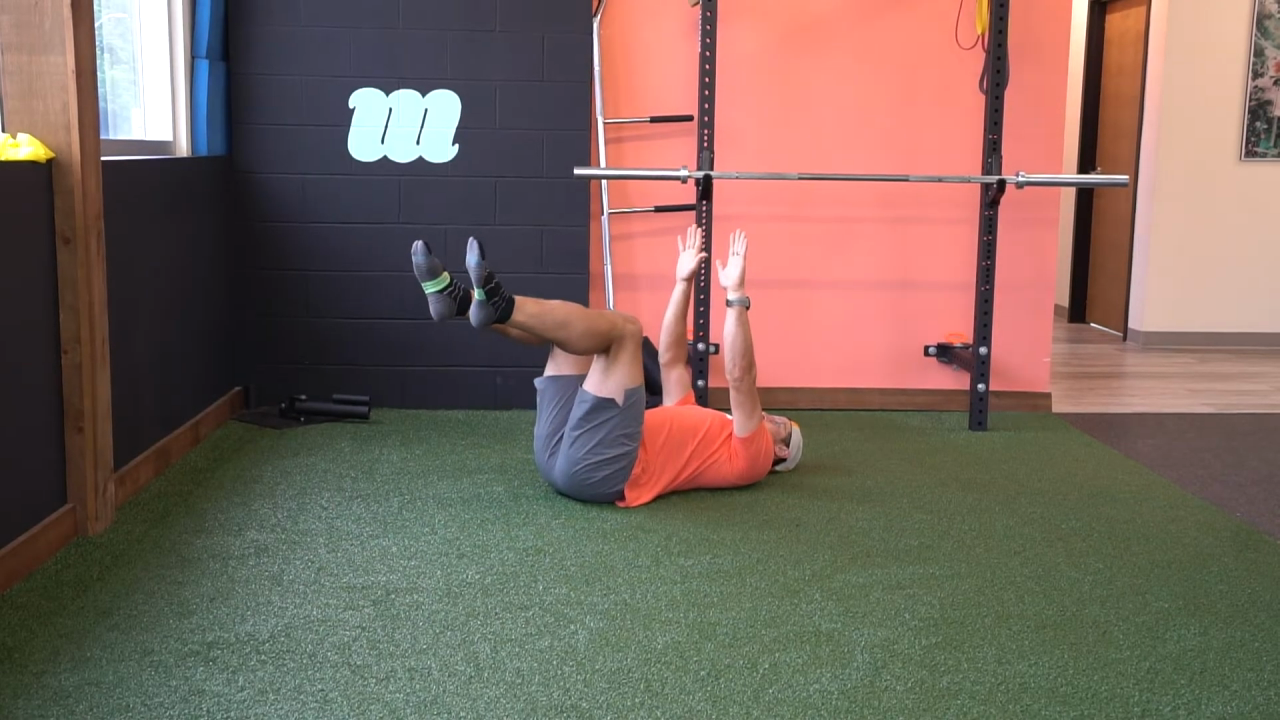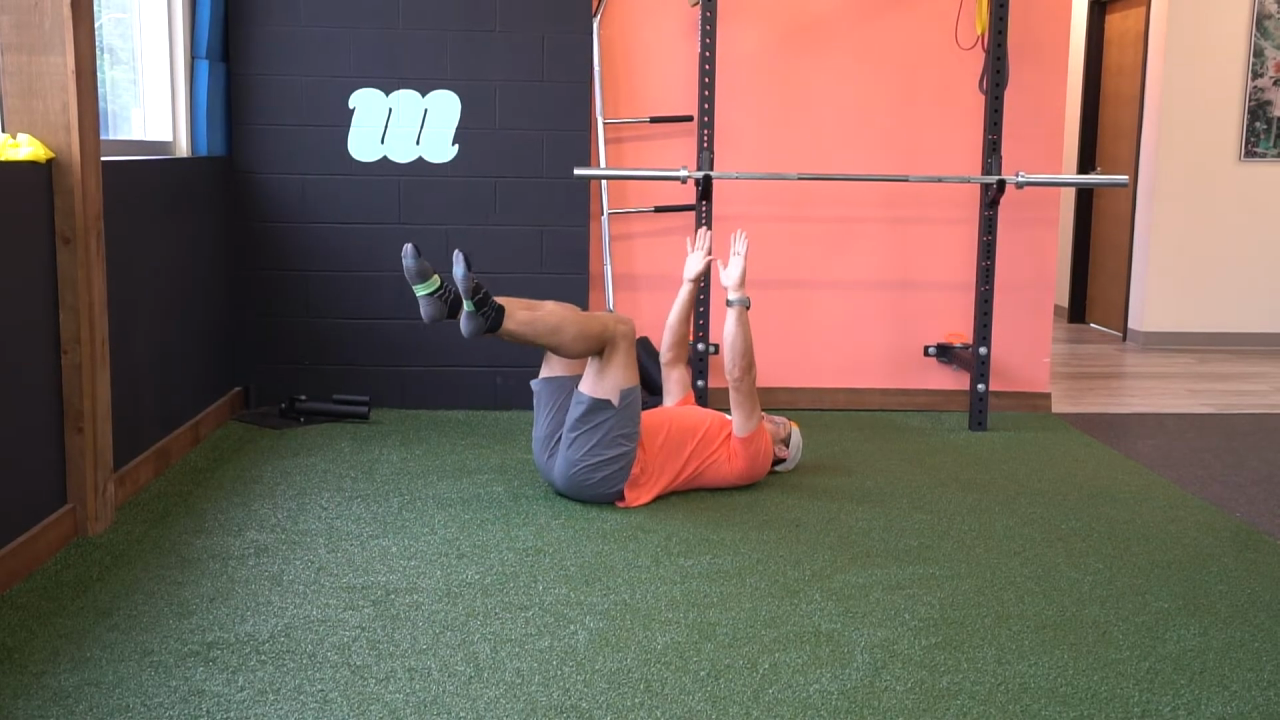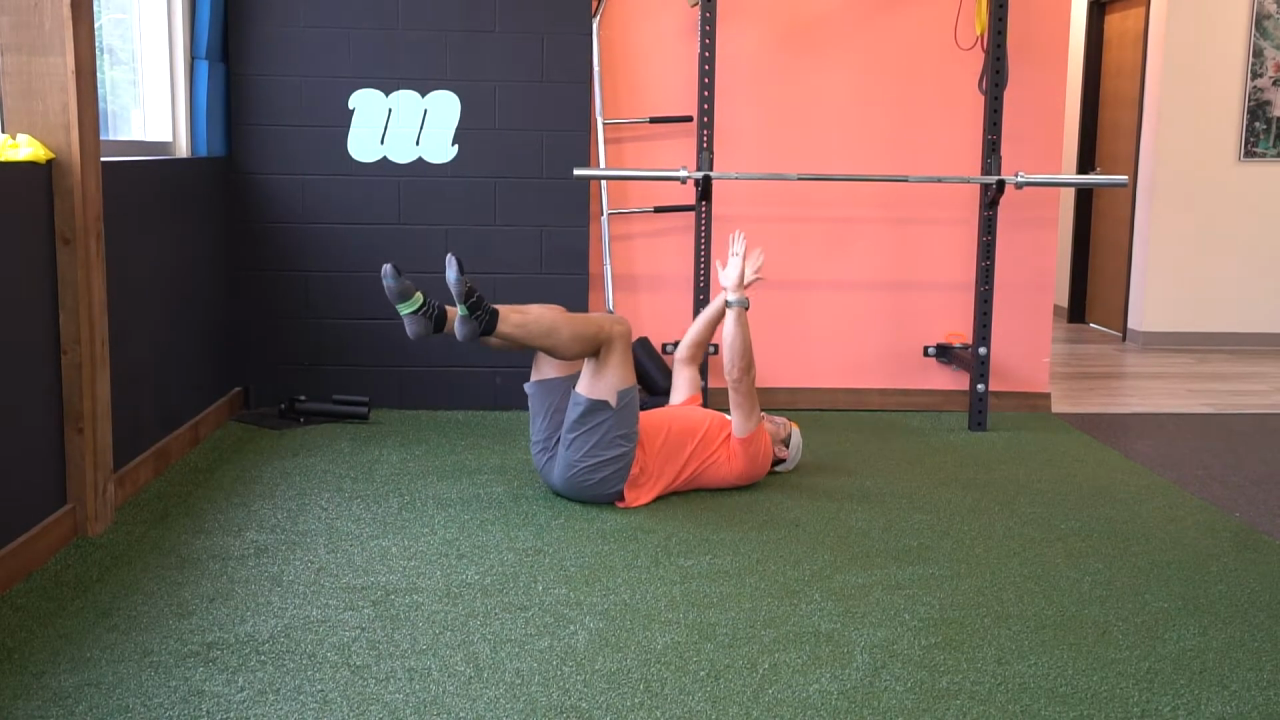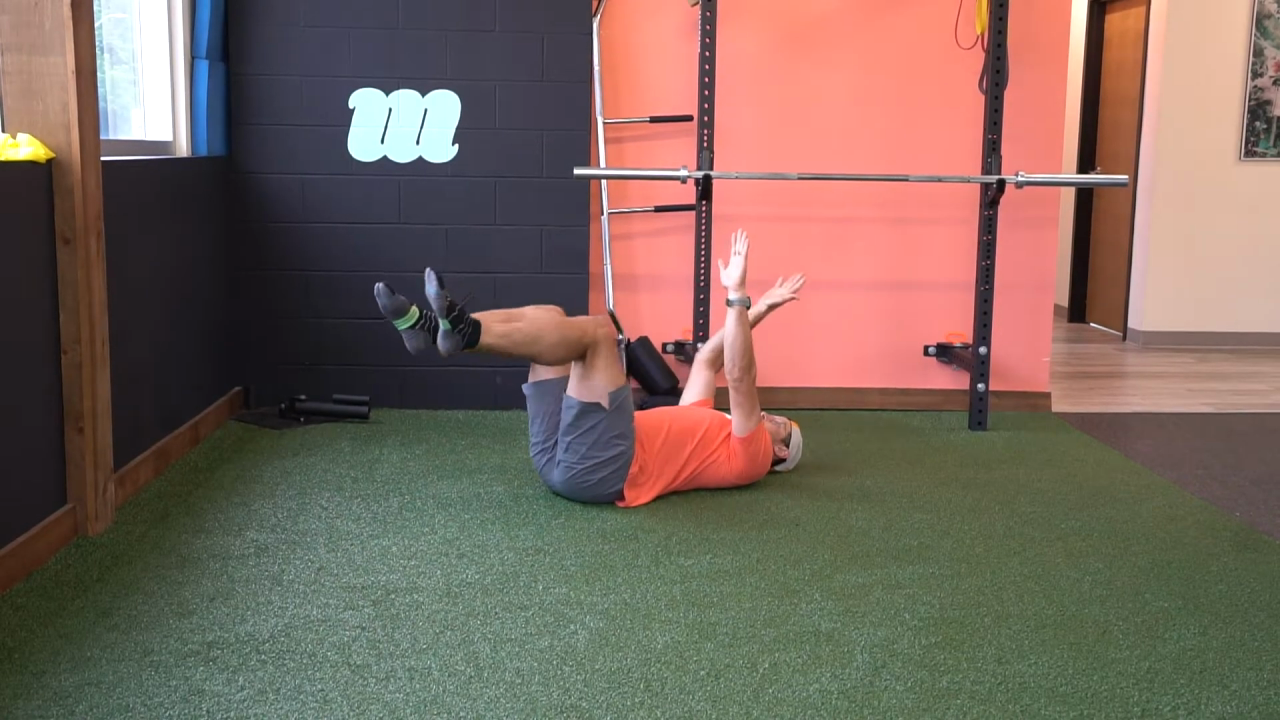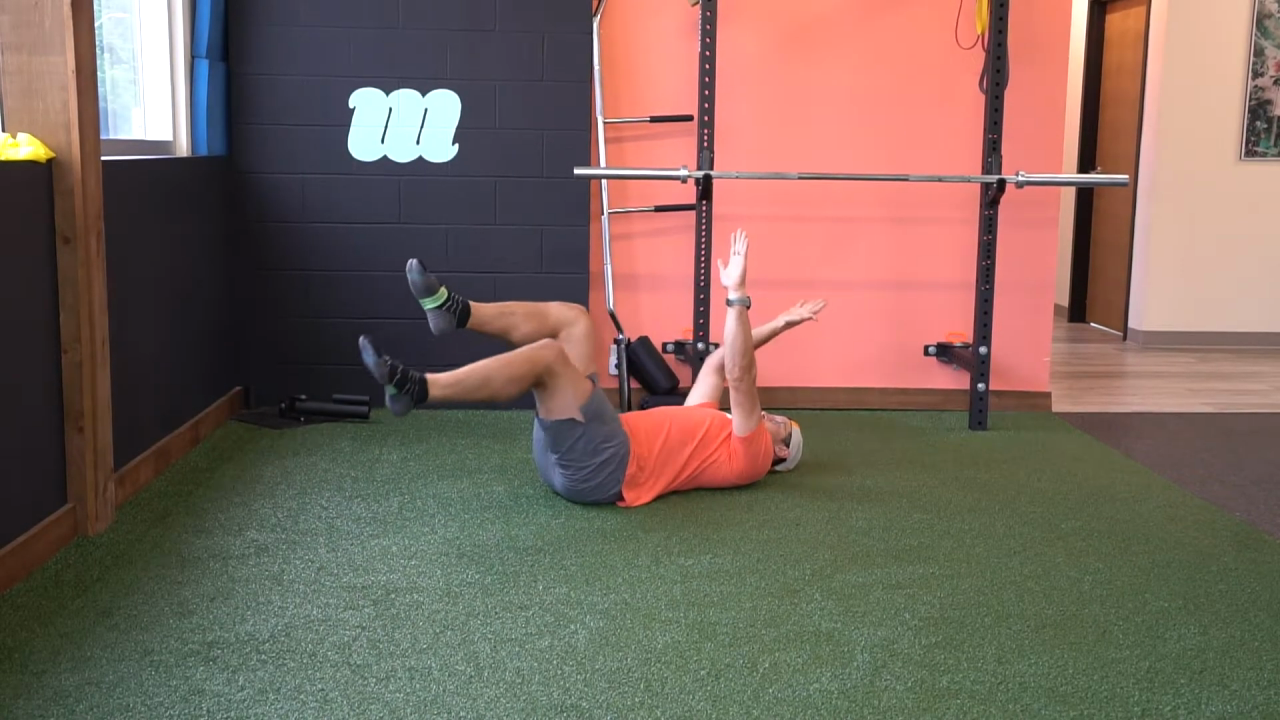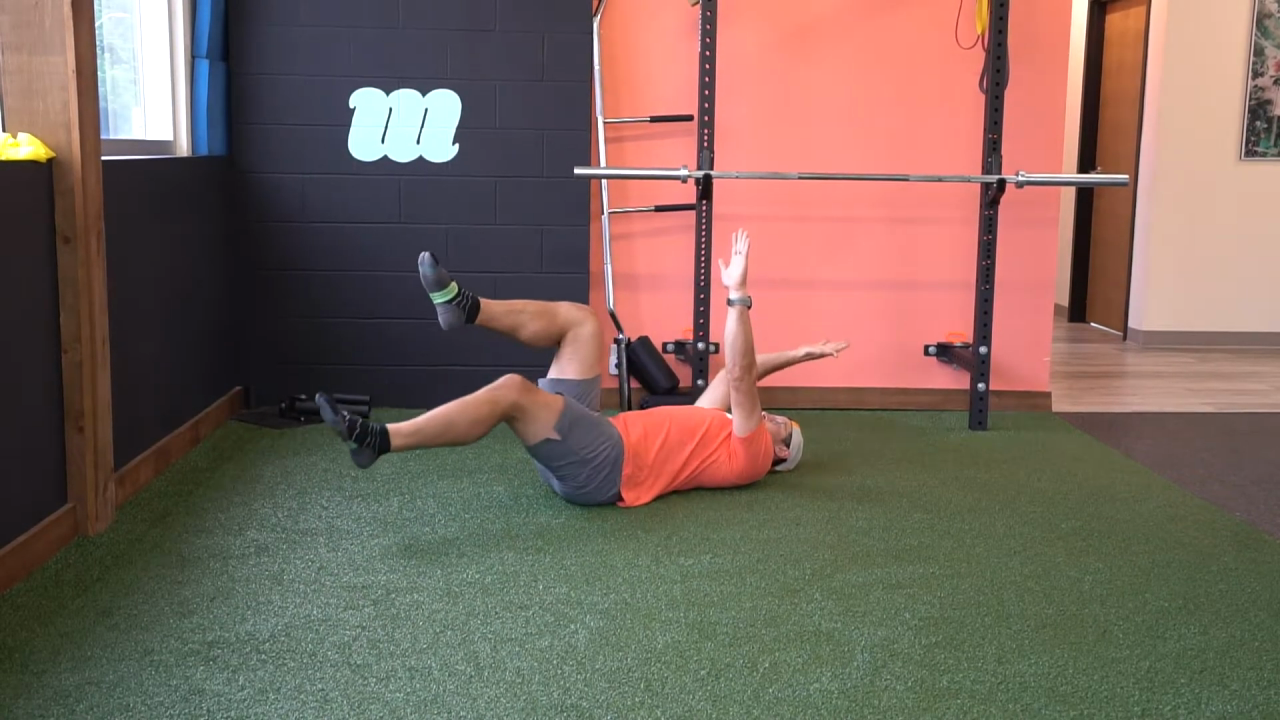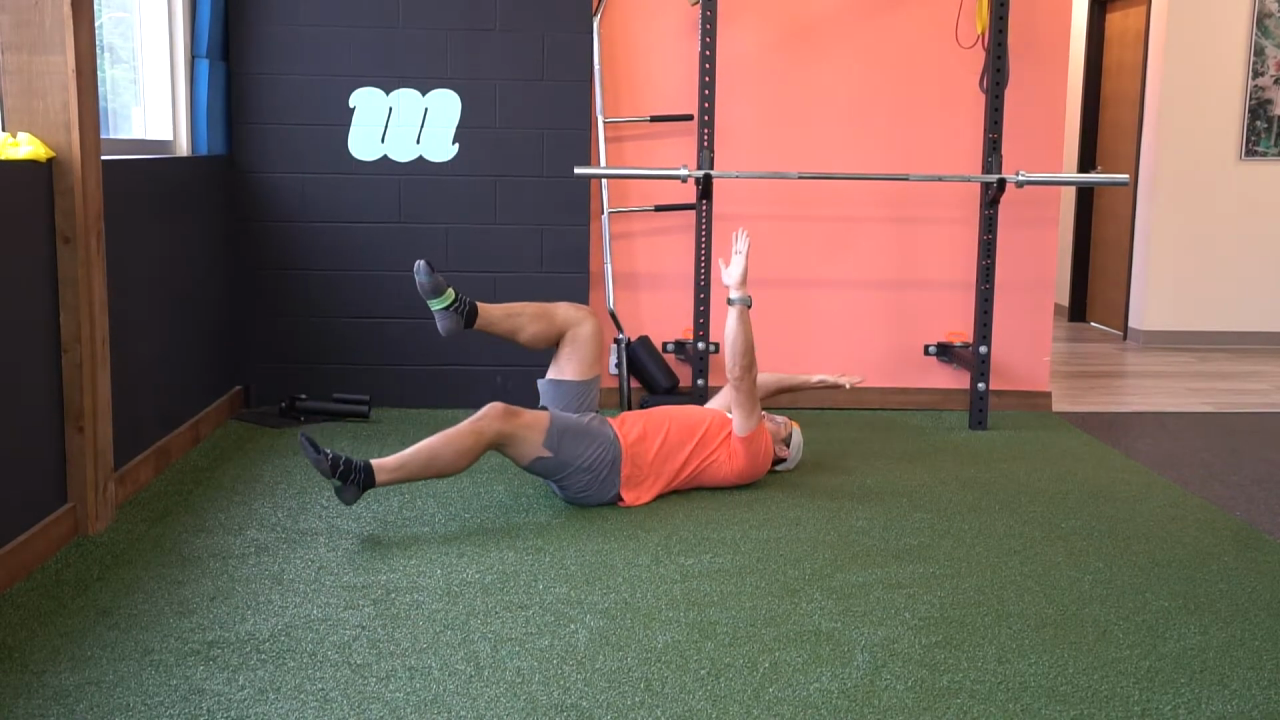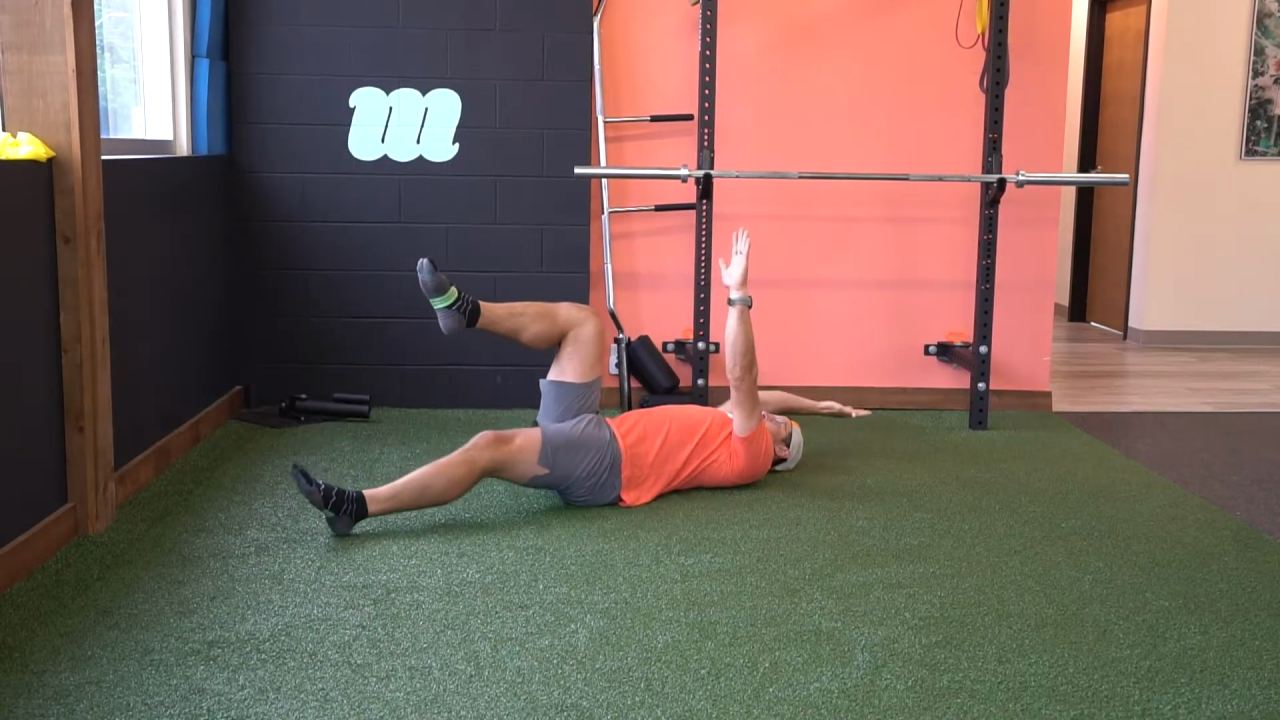
dt=0.3s
person 1, frame 1
left shoulder: (750, 455)
right shoulder: (700, 424)
left elbow: (740, 379)
right elbow: (671, 358)
left wrist: (736, 295)
right wrist: (684, 282)
left hip: (599, 466)
right hip: (562, 449)
left knee: (624, 328)
right knee: (569, 317)
left ankle: (499, 306)
right ankle: (458, 299)
person 1, frame 2
left shoulder: (749, 455)
right shoulder: (699, 424)
left elbow: (740, 378)
right elbow: (672, 358)
left wrist: (736, 295)
right wrist: (690, 283)
left hip: (599, 466)
right hip: (562, 448)
left knee: (616, 329)
right knee: (565, 318)
left ankle: (489, 316)
right ankle: (449, 302)
person 1, frame 3
left shoulder: (749, 456)
right shoulder: (703, 427)
left elbow: (739, 379)
right elbow: (685, 356)
left wrist: (736, 295)
right wrist: (726, 297)
left hip: (600, 467)
right hip: (560, 451)
left knee: (612, 328)
right knee: (550, 318)
left ankle: (484, 320)
right ankle: (432, 316)
person 1, frame 4
left shoulder: (749, 455)
right shoulder: (705, 426)
left elbow: (740, 379)
right elbow: (708, 360)
left wrist: (738, 298)
right wrist: (758, 310)
left hip: (598, 466)
right hip: (561, 452)
left knee: (596, 331)
right knee: (546, 319)
left ankle: (468, 333)
right ankle: (430, 328)
person 1, frame 5
left shoulder: (750, 455)
right shoulder: (712, 427)
left elbow: (741, 378)
right elbow: (718, 361)
left wrist: (737, 295)
right wrist: (778, 324)
left hip: (601, 467)
right hip: (564, 453)
left knee: (546, 353)
right knee: (572, 319)
left ankle: (414, 386)
right ankle: (455, 312)
person 1, frame 6
left shoulder: (751, 454)
right shoulder: (716, 429)
left elbow: (741, 378)
right elbow: (734, 372)
left wrist: (738, 295)
right wrist: (798, 353)
left hip: (601, 467)
right hip: (585, 443)
left knee: (512, 390)
right knee: (581, 320)
left ankle: (378, 439)
right ankle: (465, 308)
person 1, frame 7
left shoulder: (749, 455)
right shoulder: (721, 428)
left elbow: (742, 377)
right elbow: (749, 384)
left wrist: (738, 294)
right wrist: (813, 379)
left hip: (602, 465)
right hip: (586, 434)
left knee: (496, 418)
right knee: (579, 319)
left ankle: (363, 475)
right ankle: (463, 311)
person 1, frame 8
left shoulder: (750, 452)
right shoulder: (728, 429)
left elbow: (743, 379)
right elbow: (757, 397)
left wrist: (739, 295)
right wrist: (823, 404)
left hip: (602, 466)
right hip: (586, 432)
left knee: (488, 447)
right knee: (581, 319)
left ankle: (355, 505)
right ankle: (466, 311)
